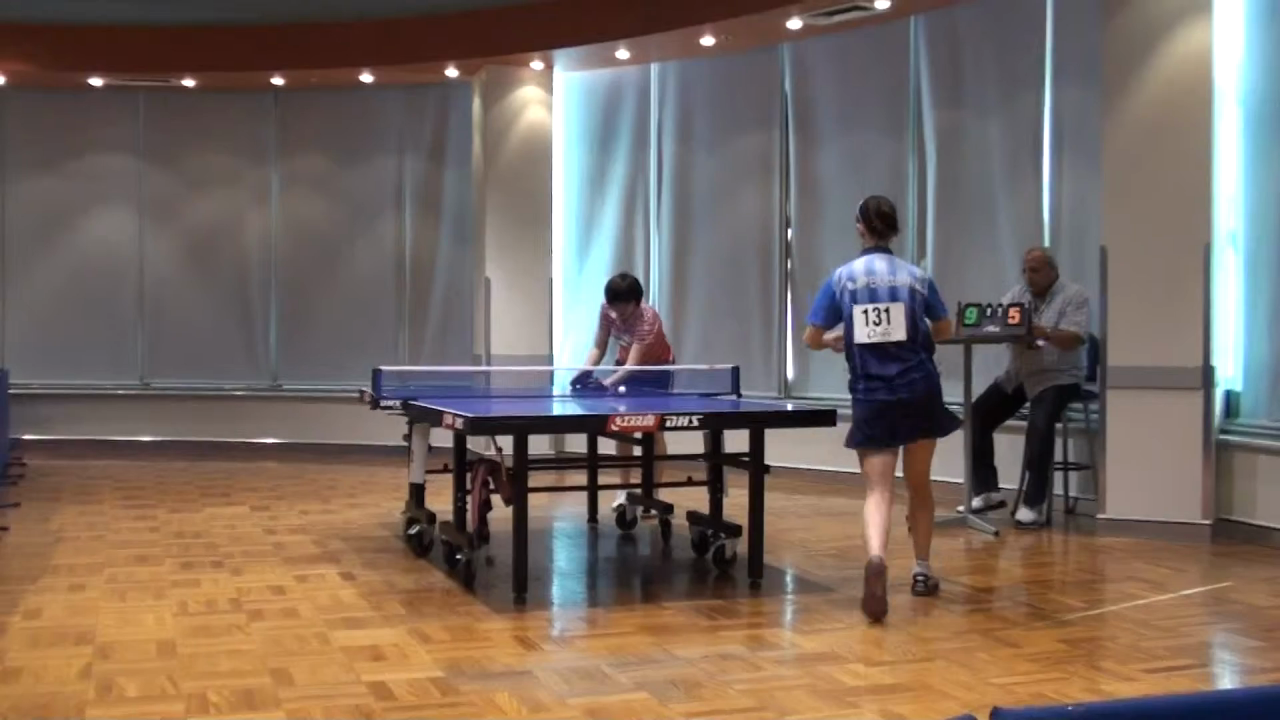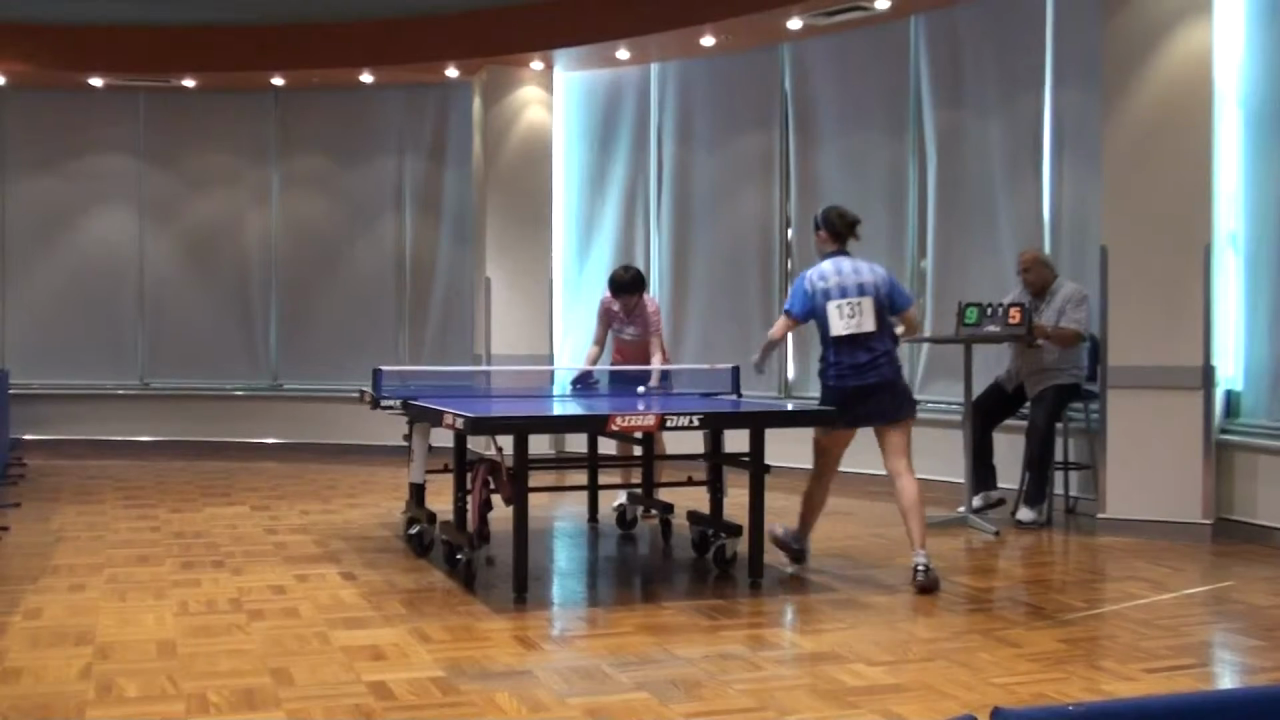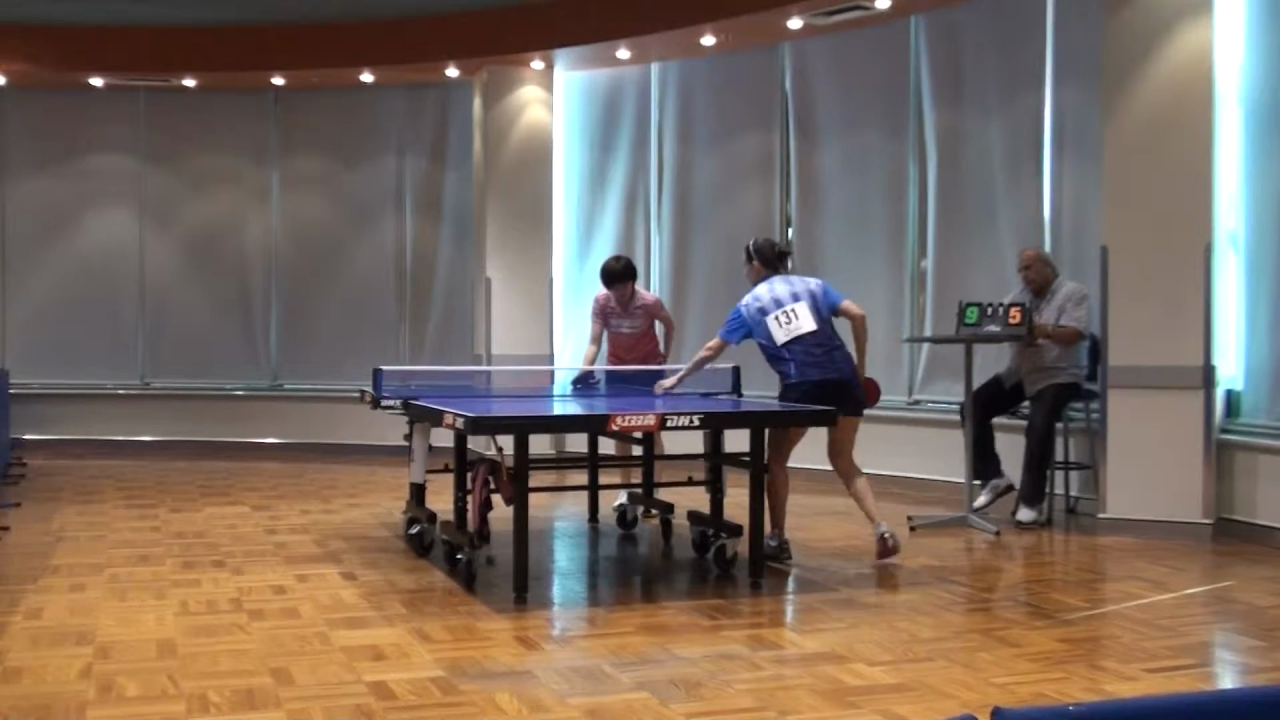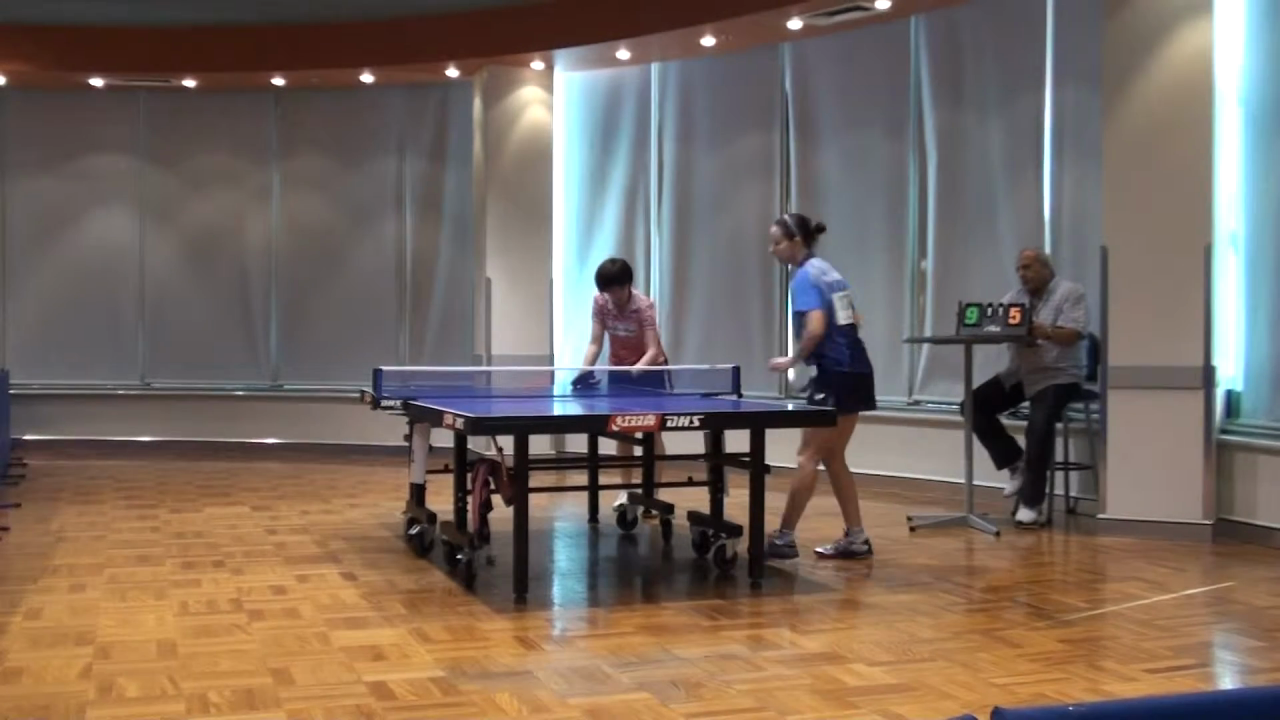
dt=0.4s
person 1, frame 1
left shoulder: (841, 278)
right shoulder: (917, 277)
left elbow: (812, 339)
right elbow: (944, 330)
left wrist: (842, 340)
left hip: (872, 399)
right hip: (919, 393)
left knee: (878, 493)
right knee: (918, 485)
left ankle: (876, 560)
right ankle: (922, 571)
person 1, frame 2
left shoulder: (811, 279)
right shoulder: (878, 274)
left elbow: (778, 333)
right elbow: (912, 325)
left wrist: (761, 356)
left hip: (840, 385)
right hip: (886, 382)
left knee: (824, 469)
right knee: (901, 471)
left ankle: (799, 540)
right ankle: (920, 560)
person 1, frame 3
left shoulder: (749, 304)
right shoulder: (813, 285)
left elbow: (711, 350)
right elbow: (858, 315)
left wrist: (677, 379)
right wrist: (860, 363)
left hip: (803, 384)
right hip: (842, 379)
left knee: (776, 460)
right knee: (844, 462)
left ankle: (777, 540)
right ankle: (881, 529)
person 1, frame 4
left shoulder: (804, 277)
right shoulder: (827, 272)
left elbow: (816, 328)
right elbow: (836, 326)
left wrist: (793, 360)
left hip: (837, 374)
right hip: (857, 371)
left knee: (808, 456)
right knee: (832, 456)
left ankle: (784, 536)
right ankle: (855, 537)
person 2, frame 1
left shoulder: (1074, 296)
right shoulder: (1016, 293)
left elbow: (1075, 339)
left wrist: (1045, 333)
left hip: (1057, 378)
right hip: (1018, 376)
left knee: (1039, 425)
right knee: (977, 416)
left ankle: (1033, 504)
right ankle: (987, 491)
person 2, frame 2
left shoulder: (1073, 294)
right shoulder: (1018, 296)
left elbow: (1075, 336)
left wrist: (1046, 331)
left hip: (1058, 377)
right hip: (1019, 375)
left knee: (1039, 425)
right knee: (976, 414)
left ankle: (1034, 503)
right ankle: (986, 490)
person 2, frame 3
left shoulder: (1073, 293)
right shoulder: (1019, 295)
left elbow: (1074, 334)
left wrist: (1045, 331)
left hip: (1058, 375)
right hip: (1019, 373)
left knee: (1039, 424)
right knee: (973, 407)
left ankle: (1032, 503)
right ankle: (994, 479)
person 2, frame 4
left shoulder: (1071, 293)
right shoulder: (1015, 295)
left elbow: (1073, 335)
left wrist: (1046, 331)
left hip: (1058, 376)
right hip: (1018, 374)
left knee: (1039, 425)
right knee: (974, 405)
left ankle: (1032, 504)
right ankle: (1017, 462)
person 3, frame 1
left shoulder: (647, 317)
right shoulder: (607, 309)
left elbow: (633, 364)
right elbow: (599, 348)
left wrist: (606, 384)
left hip: (656, 368)
right hip: (626, 366)
left ankle: (654, 493)
right ankle: (624, 489)
person 3, frame 2
left shoulder: (650, 309)
right shoulder: (606, 303)
left elbow: (657, 354)
right elbow: (598, 344)
left wrist: (654, 381)
right wrist: (584, 371)
left hip: (649, 369)
right hip: (620, 369)
left knee: (652, 431)
left ankle: (653, 493)
right ankle: (625, 489)
person 3, frame 3
left shoulder: (650, 302)
right shoulder: (601, 302)
left elbow: (670, 325)
right elbow: (595, 343)
left wrist: (667, 358)
right wrist: (584, 371)
left hip: (649, 370)
right hip: (617, 372)
right ankle: (626, 489)
person 3, frame 4
left shoulder: (643, 305)
right shoulder: (600, 303)
left elbow: (652, 350)
right elbow: (595, 343)
left wrist: (637, 368)
right wrist: (584, 371)
left hip: (648, 371)
right hip: (618, 370)
left ankle: (654, 492)
right ankle: (626, 490)
